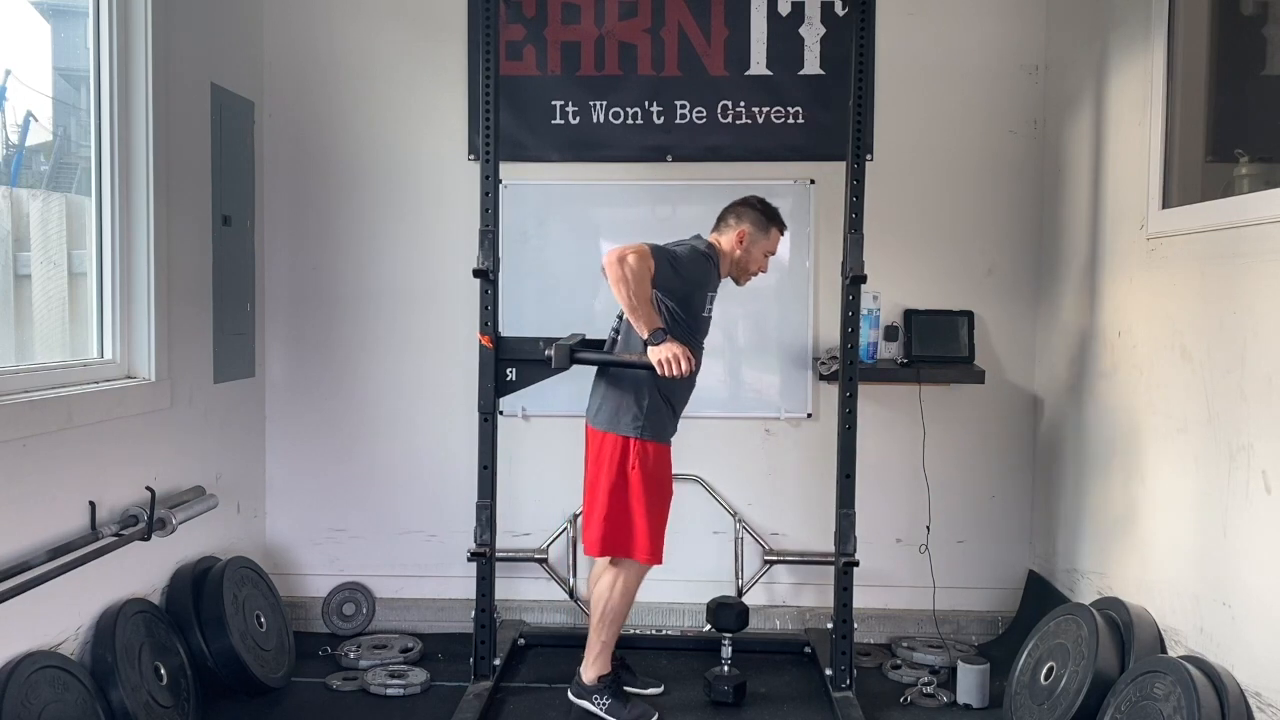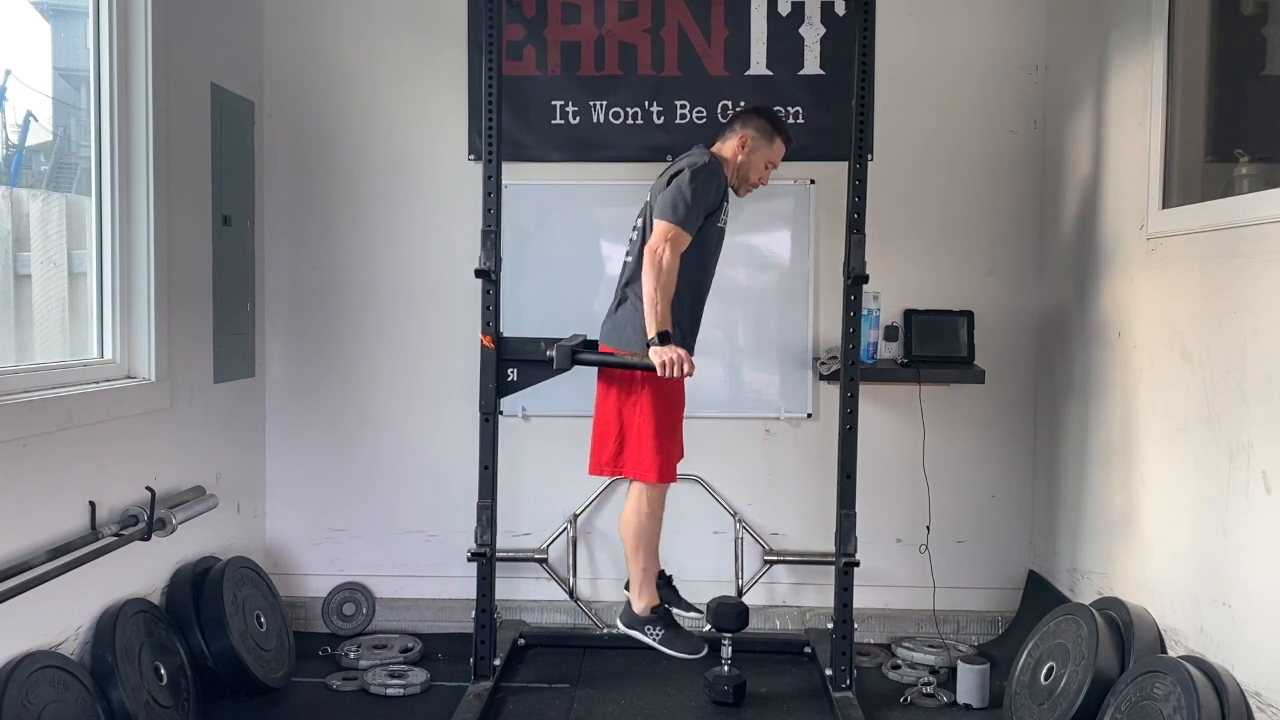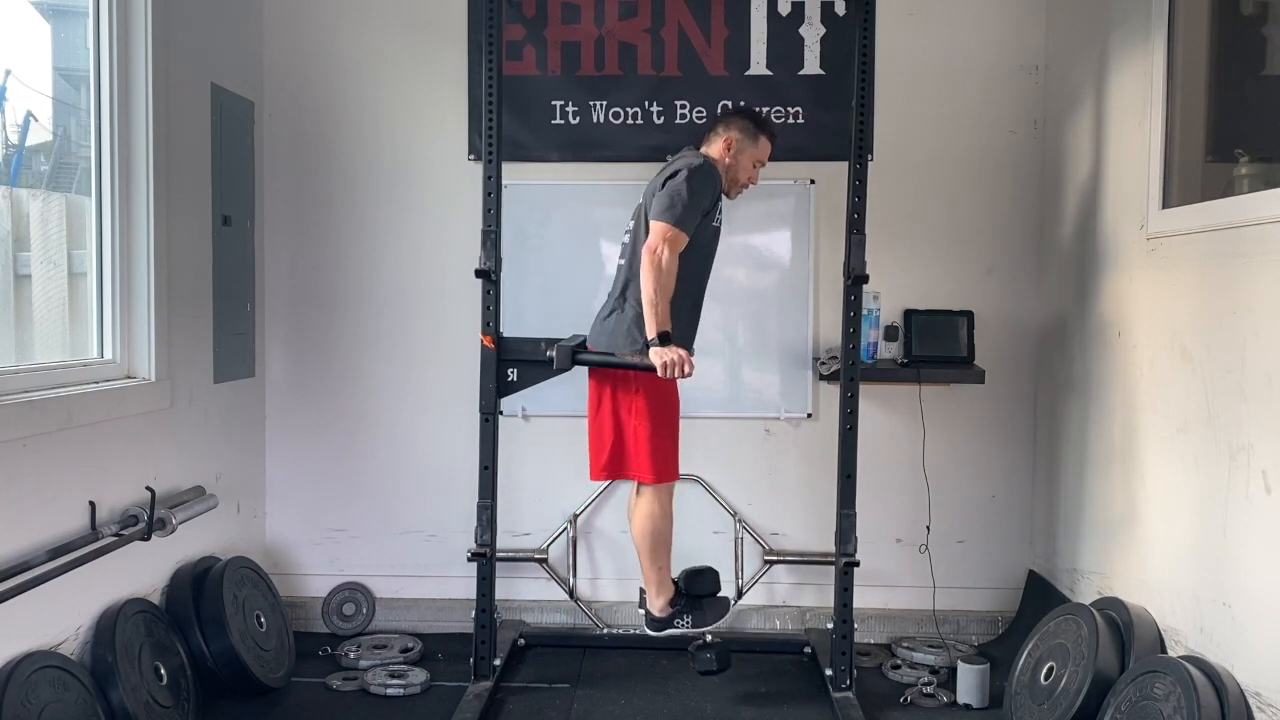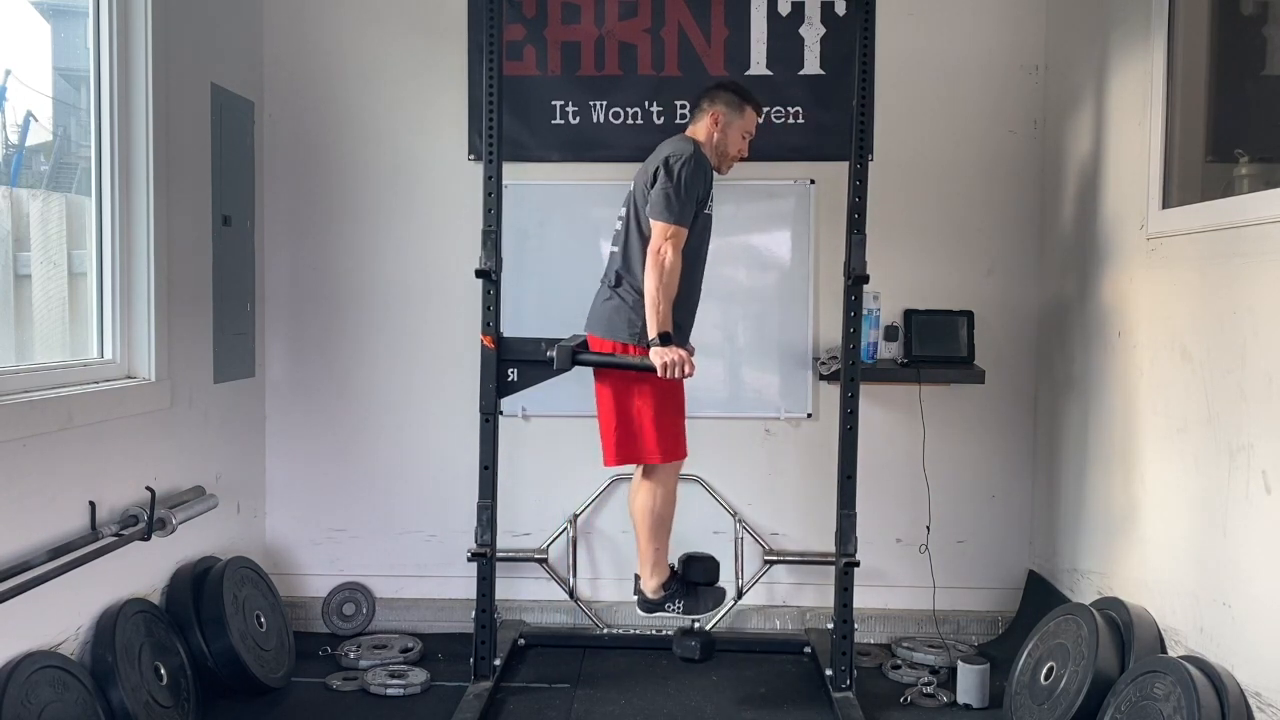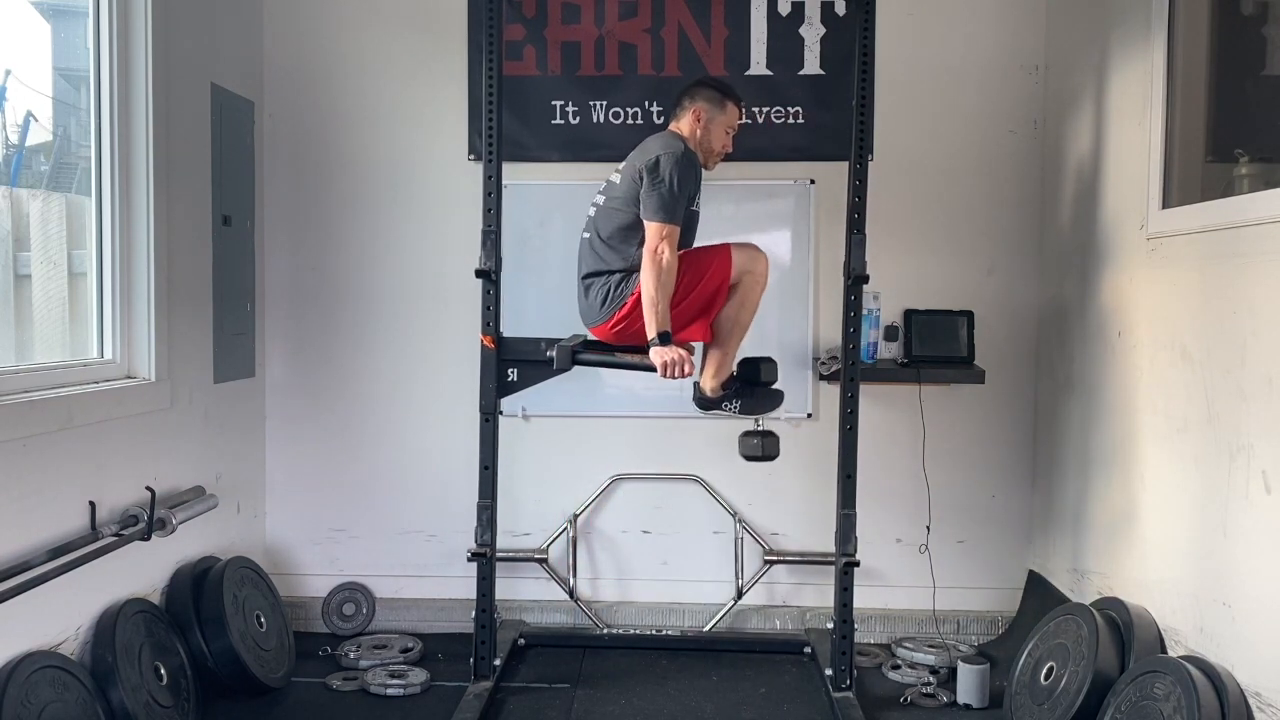
dt=1s
person 1, frame 1
left shoulder: (696, 267)
right shoulder: (697, 260)
left elbow: (623, 271)
right elbow: (622, 260)
right wrist: (655, 337)
left hip: (634, 422)
right hip: (632, 425)
left knee: (619, 554)
right knee: (632, 555)
left ankle: (603, 660)
person 1, frame 2
left shoulder: (702, 182)
right shoulder: (701, 173)
right elbow: (659, 250)
right wrist: (660, 339)
left hip: (651, 346)
right hip: (643, 349)
left knee: (655, 475)
right knee: (650, 478)
left ankle: (649, 579)
right ankle: (643, 608)
person 1, frame 3
left shoulder: (687, 177)
right shoulder: (698, 172)
right elbow: (659, 252)
right wrist: (660, 340)
left hip: (632, 345)
right hip: (634, 348)
left knee: (652, 479)
right knee: (655, 480)
left ankle: (658, 587)
right ankle: (662, 605)
person 1, frame 4
left shoulder: (678, 160)
right shoulder: (687, 160)
right elbow: (662, 251)
left wrist: (666, 337)
right wrist: (662, 339)
left hip: (623, 329)
right hip: (632, 334)
left knee: (661, 460)
right knee: (661, 461)
left ankle: (656, 571)
right ankle: (657, 584)
person 1, frame 5
left shoulder: (658, 151)
right shoulder: (674, 157)
right elbow: (658, 252)
left wrist: (663, 335)
right wrist: (660, 341)
left hip: (607, 302)
right hip: (621, 301)
right knee: (752, 262)
left ankle: (714, 383)
right ankle: (715, 387)
